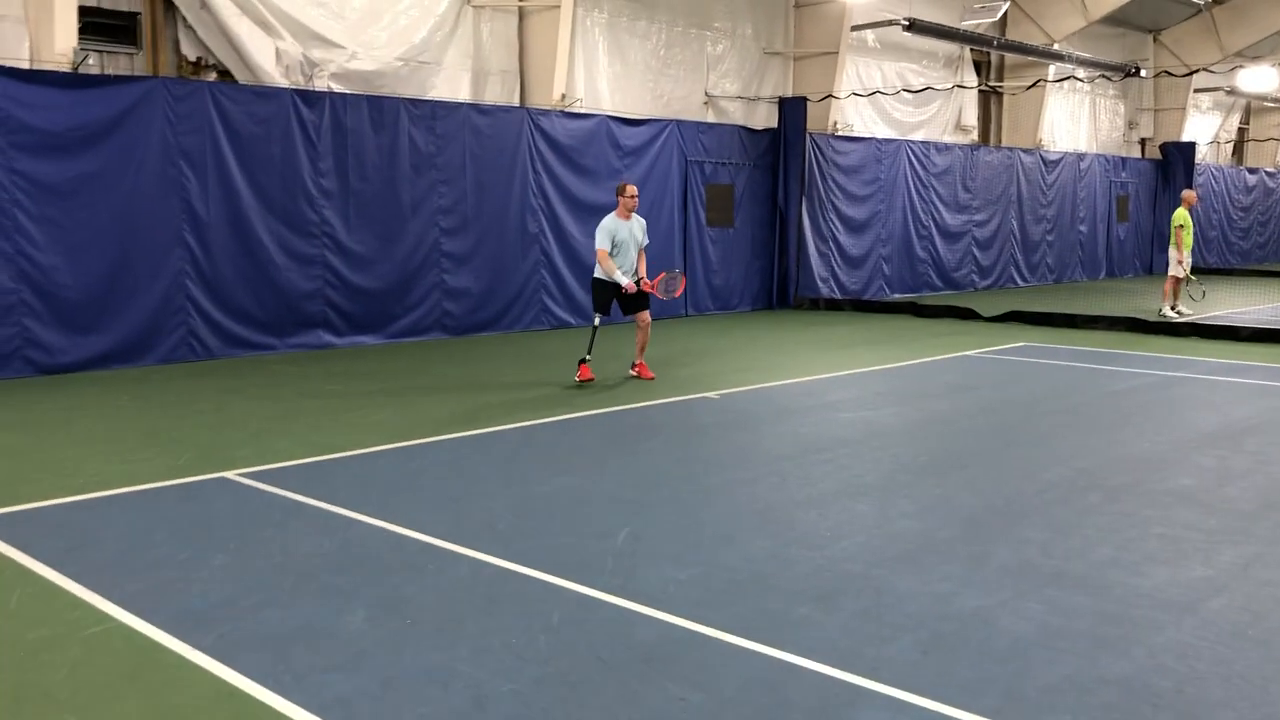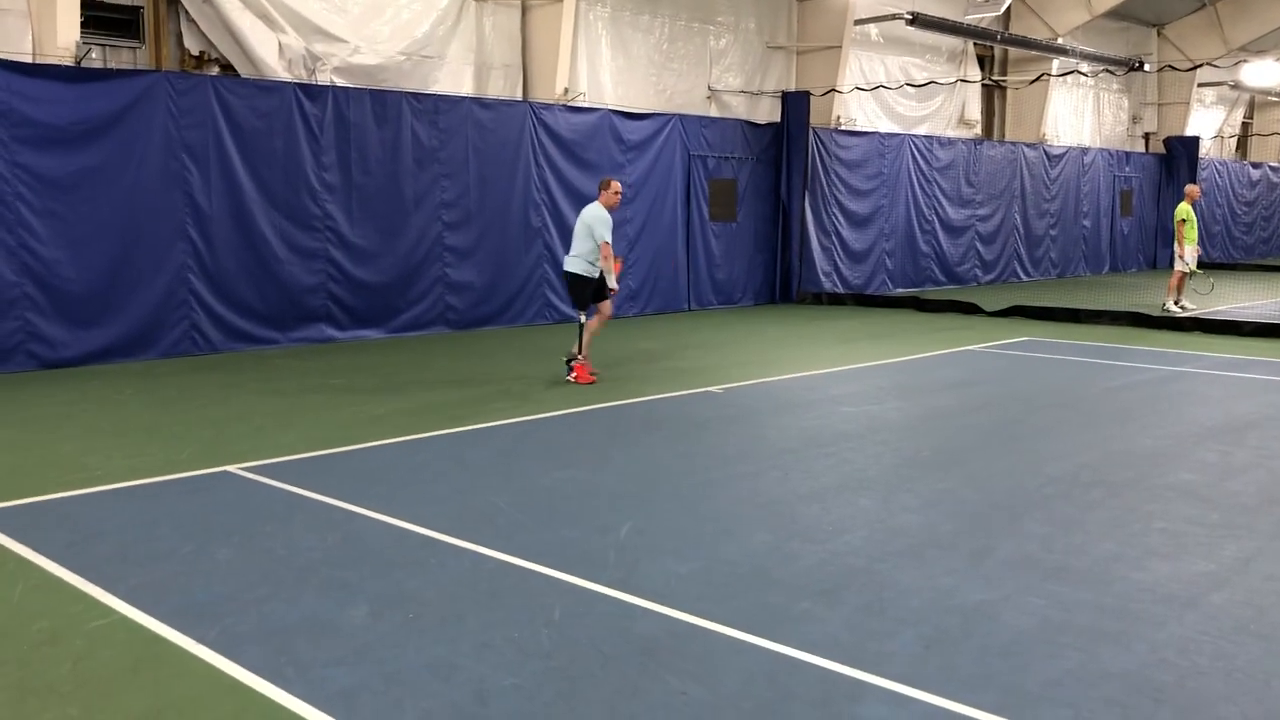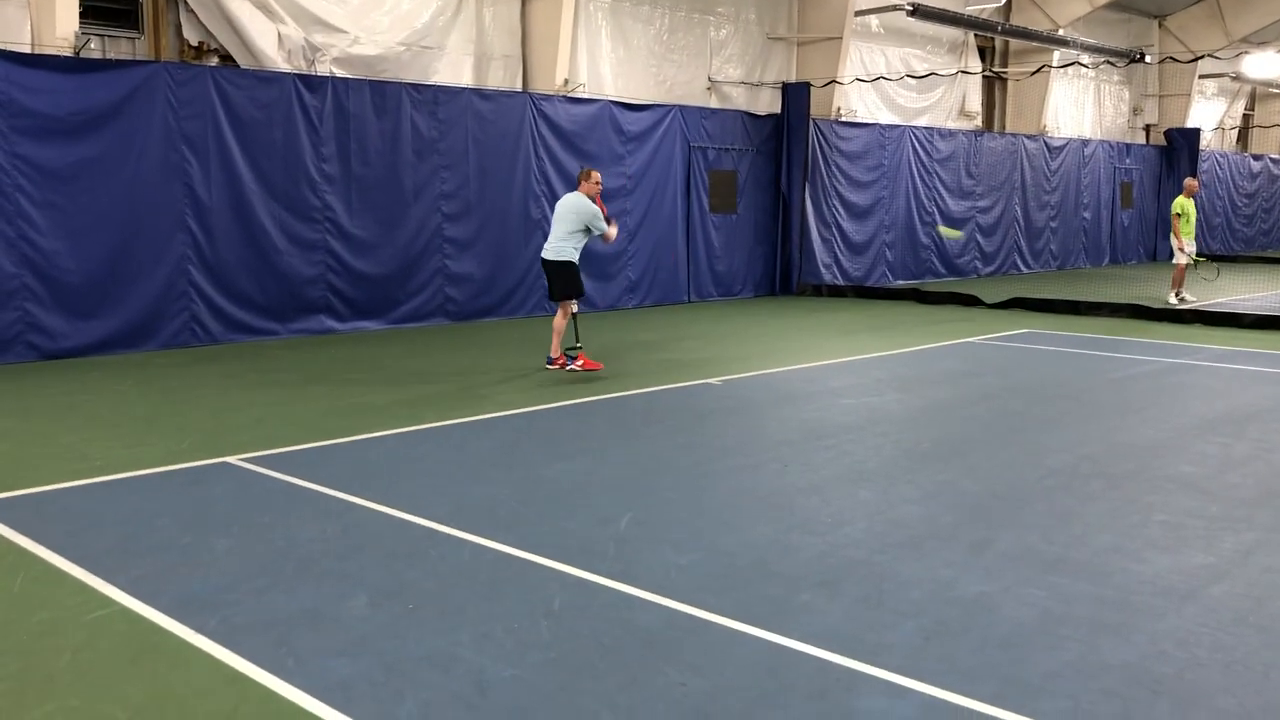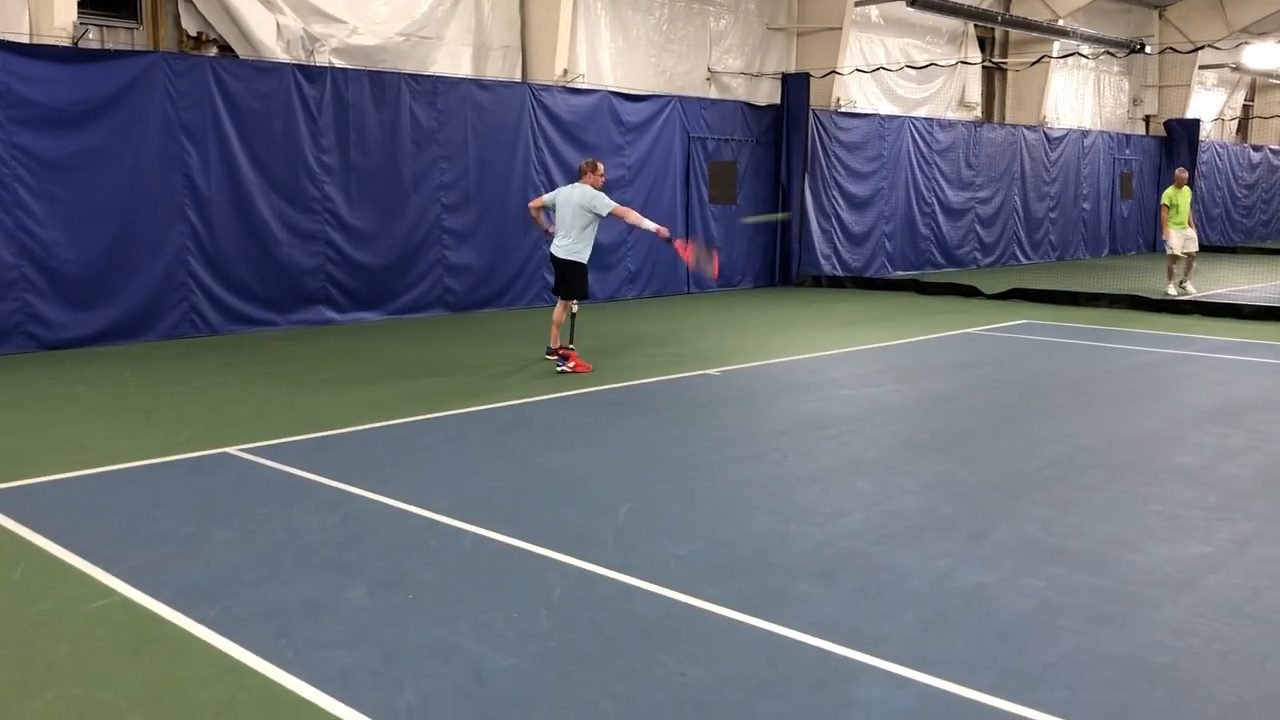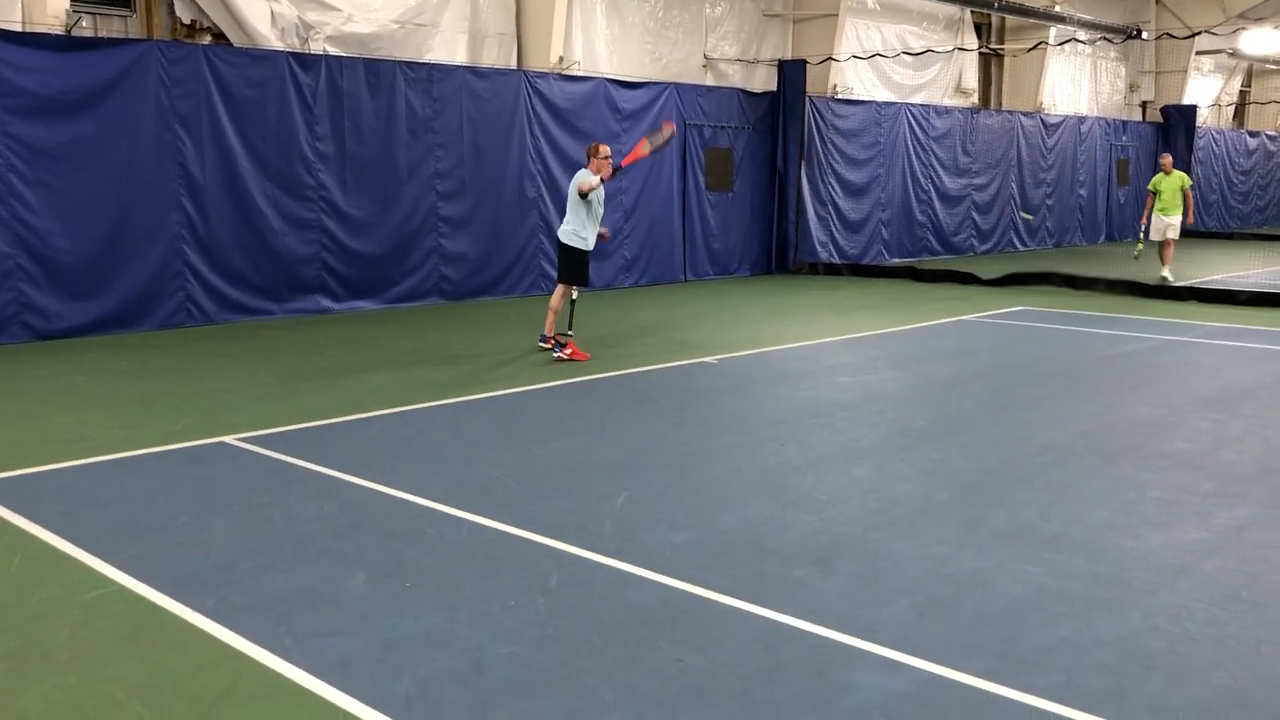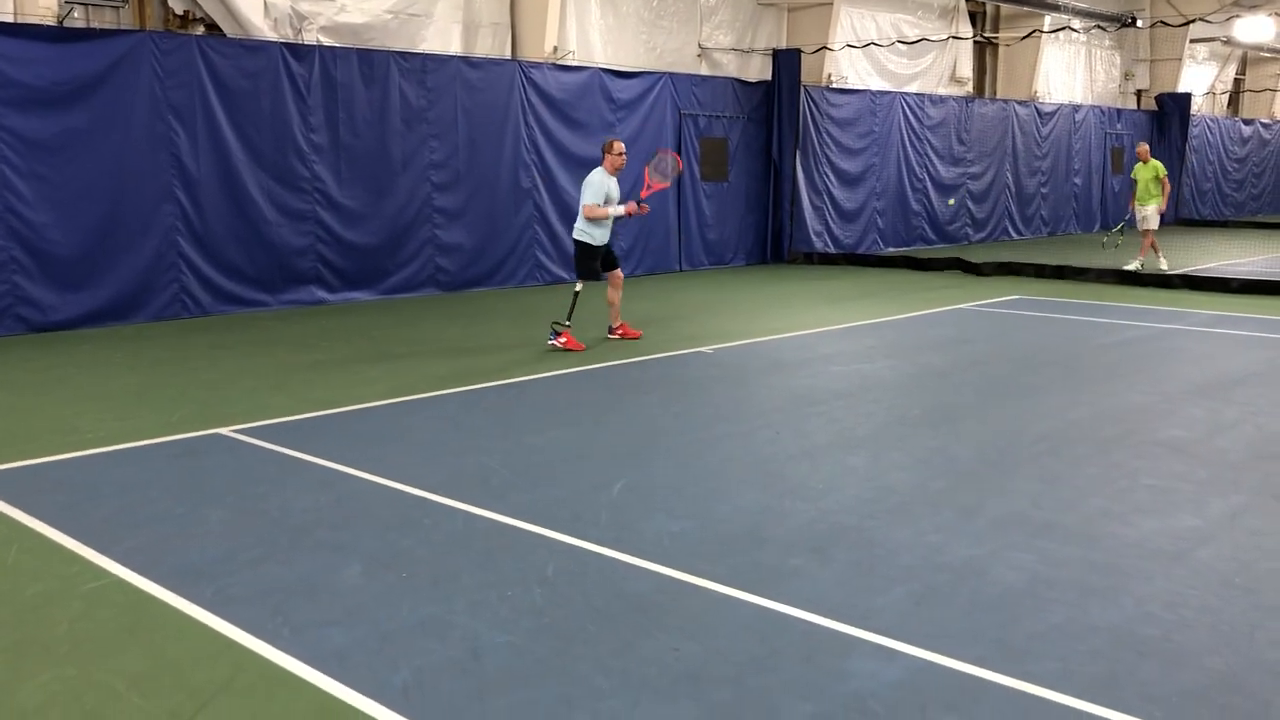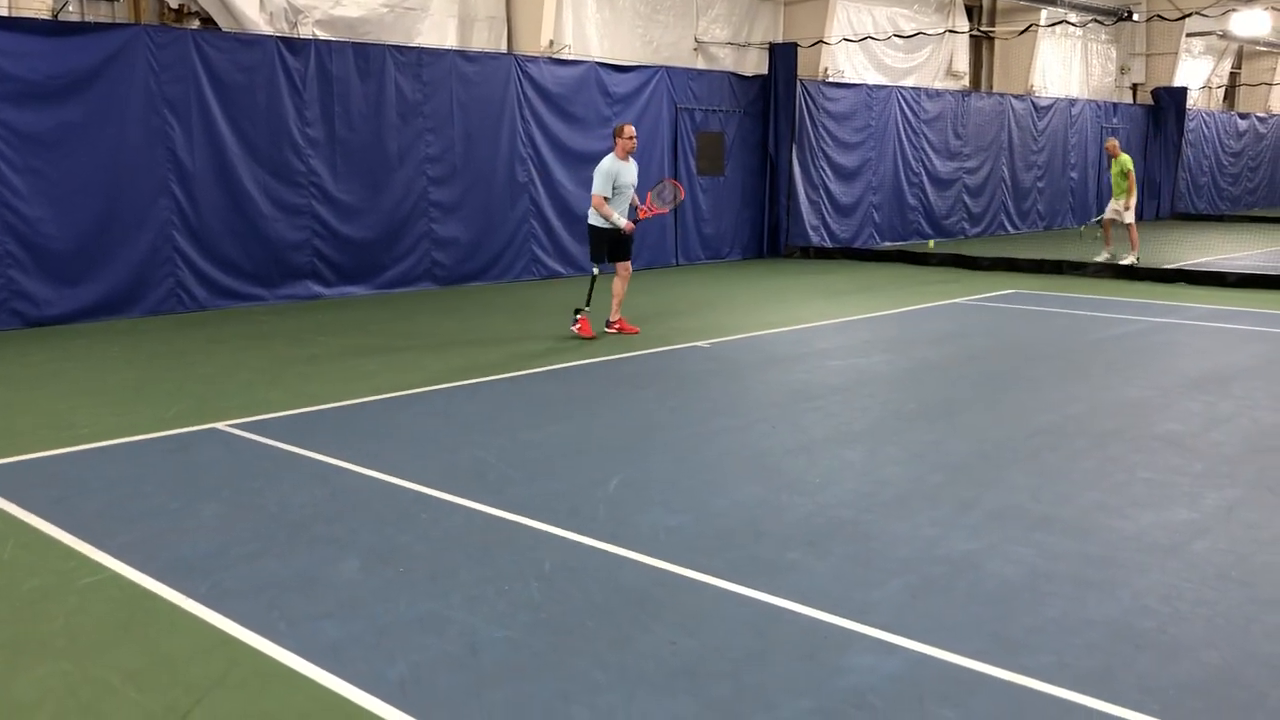
dt=0.4s
person 1, frame 1
left shoulder: (640, 223)
right shoulder: (607, 225)
right elbow: (602, 258)
left wrist: (642, 276)
right wrist: (623, 281)
left hip: (630, 281)
right hip: (605, 280)
left knee: (644, 320)
right knee: (598, 320)
left ankle: (638, 364)
right ankle: (583, 366)
person 1, frame 2
left shoulder: (594, 211)
right shoulder: (602, 216)
right elbow: (607, 253)
left wrist: (606, 273)
right wrist: (612, 281)
left hip: (587, 271)
right hip: (580, 272)
left knee: (605, 311)
right knee: (584, 318)
left ankle: (577, 354)
right ankle: (576, 367)
person 1, frame 3
left shoulder: (566, 199)
right shoulder: (590, 209)
right elbow: (609, 237)
right wrist: (613, 229)
left hip: (549, 257)
right hip: (563, 260)
left knee: (563, 308)
right knee: (569, 306)
left ankle: (555, 356)
right ankle: (574, 358)
person 1, frame 4
left shoulder: (562, 191)
right shoulder: (594, 197)
left elbow: (534, 205)
right elbow: (623, 213)
left wrist: (545, 227)
right wrist: (654, 227)
left hip: (558, 252)
right hip: (573, 258)
left knee: (565, 301)
right knee: (570, 303)
left ankle: (553, 347)
right ankle: (566, 359)
person 1, frame 5
left shoulder: (592, 179)
right shoulder: (584, 178)
right elbow: (584, 190)
left wrist: (596, 229)
right wrist: (601, 179)
left hip: (573, 241)
right hip: (575, 243)
left knee: (563, 289)
right knee: (572, 291)
left ankle: (548, 336)
right ankle: (562, 345)
person 1, frame 6
left shoulder: (611, 179)
right shoulder: (598, 180)
right elbow: (589, 212)
left wrist: (629, 210)
right wrist: (622, 210)
left hip: (601, 240)
right hip: (587, 241)
left knee: (617, 278)
right knee: (582, 285)
left ankle: (616, 327)
right ankle: (560, 333)
person 1, frame 7
left shoulder: (632, 164)
right shoulder: (607, 167)
right elbow: (596, 202)
left wrist: (638, 206)
right wrist: (622, 222)
left hip: (620, 227)
right hip: (601, 226)
left knee: (624, 271)
right knee: (596, 272)
left ankle: (614, 320)
right ankle: (581, 318)
